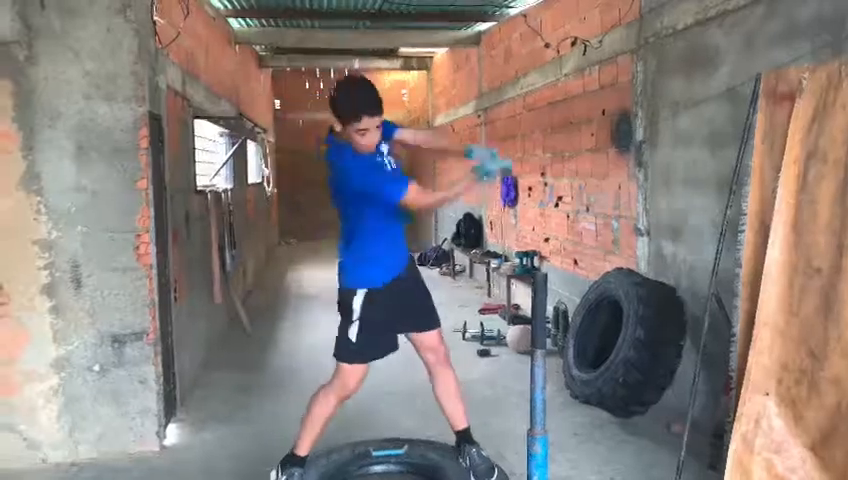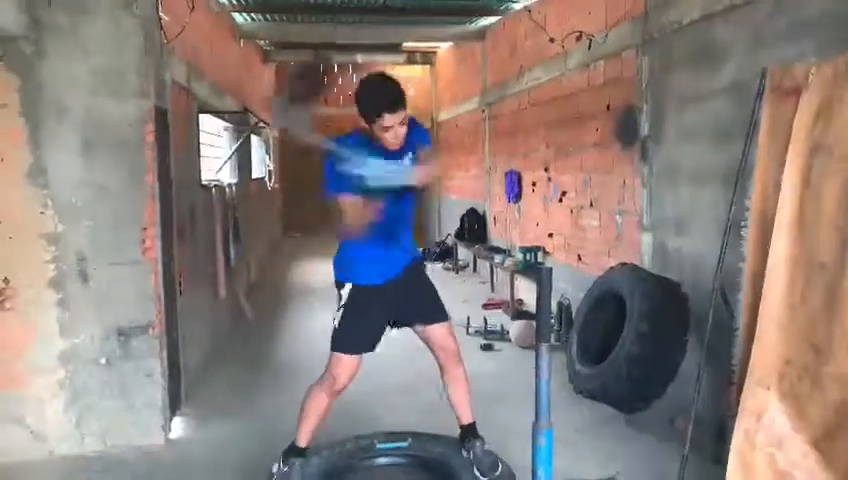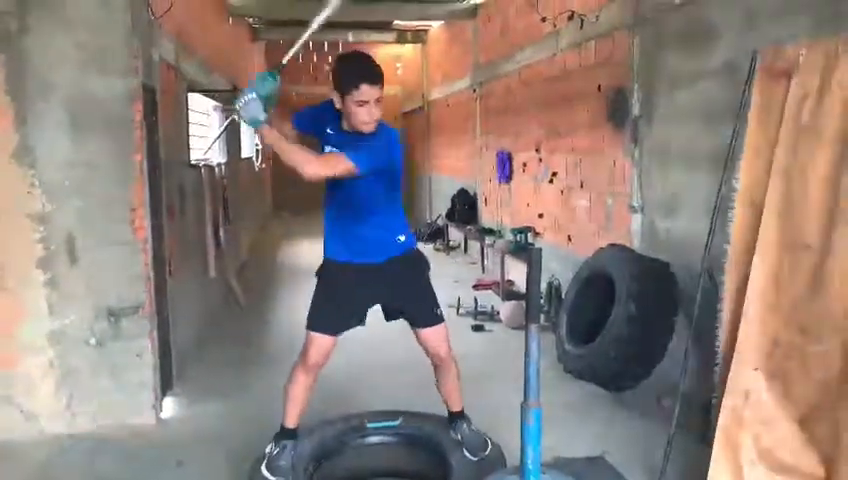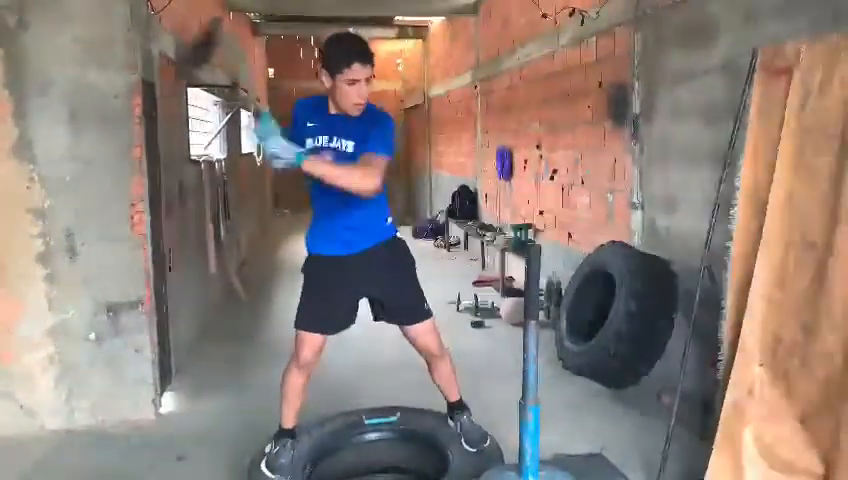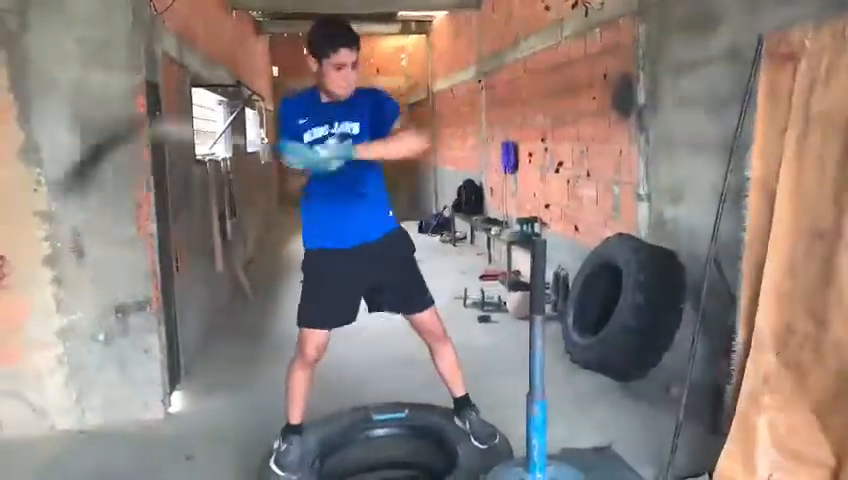
dt=1s
person 1, frame 1
left shoulder: (371, 133)
right shoulder: (354, 165)
left elbow: (417, 138)
right elbow: (421, 201)
left wrist: (465, 152)
right wrist: (473, 176)
left hip: (398, 267)
right hip: (366, 280)
left knee: (437, 355)
right knee: (346, 381)
left ankle: (466, 445)
person 1, frame 2
left shoulder: (414, 132)
right shoulder: (343, 155)
left elbow: (427, 165)
right elbow: (352, 227)
right wrist: (374, 196)
left hip: (405, 264)
right hip: (362, 276)
left knee: (449, 350)
right knee: (340, 375)
left ankle: (470, 438)
person 1, frame 3
left shoulder: (384, 138)
right shoulder: (322, 116)
left elbow: (314, 169)
right elbow: (288, 131)
left wrist: (262, 125)
right wrist: (264, 111)
left hip: (398, 256)
right hip: (345, 261)
left knee: (440, 350)
right knee: (313, 357)
left ankle: (458, 419)
right ankle: (285, 438)
person 1, frame 4
left shoulder: (377, 121)
right shoulder: (306, 112)
left elbow: (369, 182)
right elbow: (295, 164)
left wrist: (306, 159)
right wrist: (284, 153)
left hip: (381, 249)
right hip: (328, 255)
left knee: (431, 345)
right knee: (304, 355)
left ankle: (458, 412)
right ankle: (285, 436)
person 1, frame 5
left shoulder: (374, 102)
right shoulder: (293, 110)
left elbow: (418, 141)
left wrist: (352, 150)
right wrist: (296, 164)
left hip: (383, 240)
right hip: (327, 250)
left knee: (433, 331)
right knee: (309, 351)
left ankle: (464, 409)
right ankle: (292, 435)
